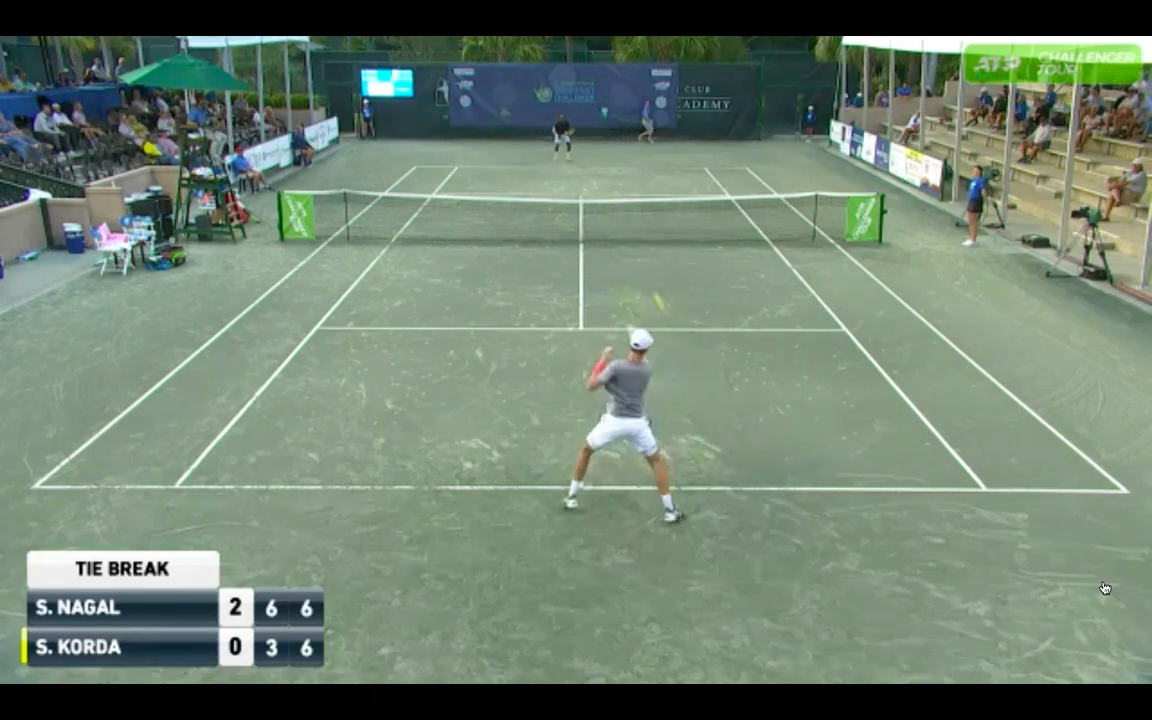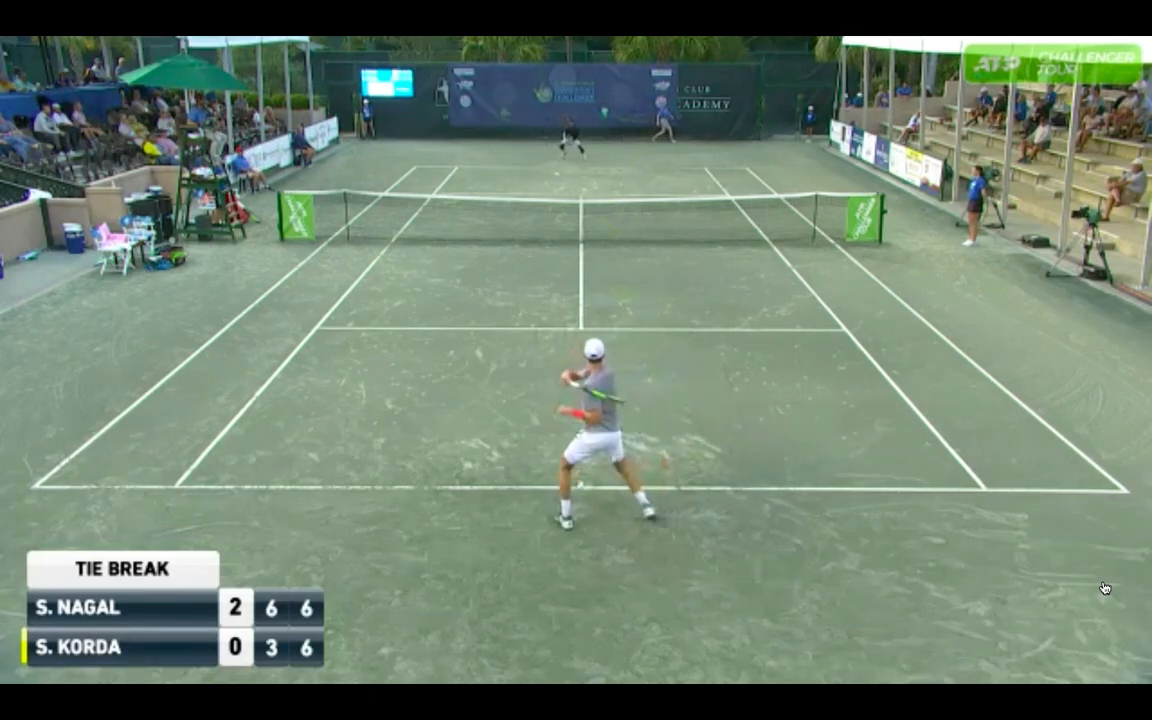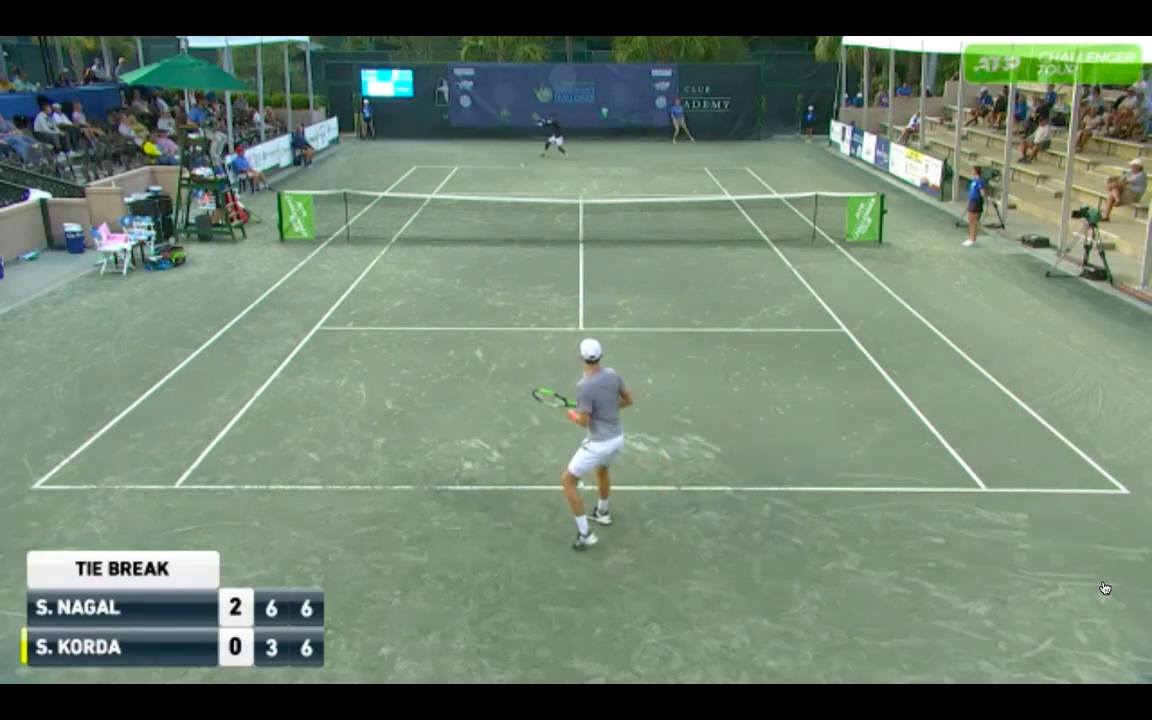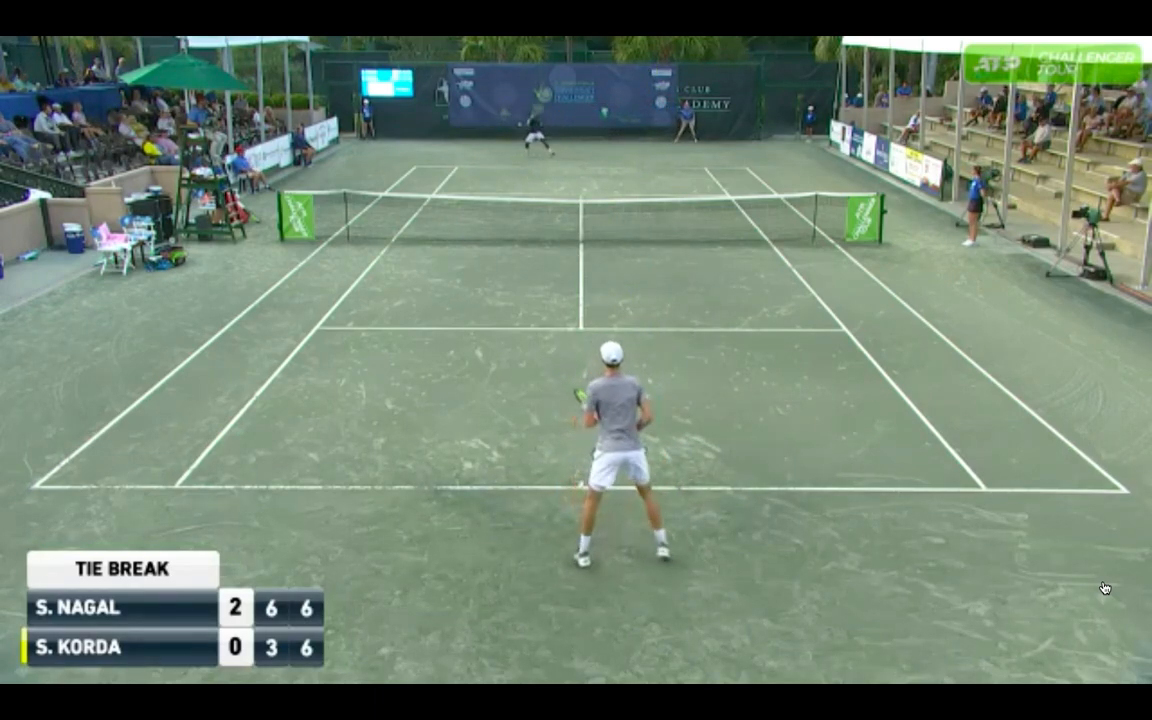
dt=0.4s
person 1, frame 1
left shoulder: (616, 366)
right shoulder: (647, 370)
left elbow: (590, 386)
left wrist: (602, 361)
left hip: (614, 421)
right hip: (637, 423)
left knee: (585, 451)
right knee: (657, 462)
left ankle: (572, 496)
right ankle: (669, 510)
person 1, frame 2
left shoulder: (591, 384)
right shoulder: (607, 371)
left elbow: (595, 418)
right elbow: (578, 375)
left wrist: (570, 411)
right wrist: (568, 374)
left hip: (593, 436)
right hip: (613, 433)
left knee: (564, 467)
right knee: (622, 466)
left ankle: (566, 517)
right ankle: (646, 505)
person 1, frame 3
left shoulder: (584, 386)
right shoulder: (612, 374)
left elbow: (583, 421)
right elbow: (628, 400)
left wrist: (572, 414)
left hip: (598, 444)
right hip: (617, 438)
left knee: (568, 481)
right knee: (602, 468)
left ankle: (585, 534)
right ankle: (603, 513)
person 1, frame 4
left shoulder: (595, 387)
right shoulder: (634, 383)
left elbow: (588, 423)
right elbow: (648, 416)
left hip: (608, 452)
right hip: (633, 450)
left knee: (592, 500)
right knee: (646, 493)
left ankle: (584, 553)
right ankle: (662, 544)
